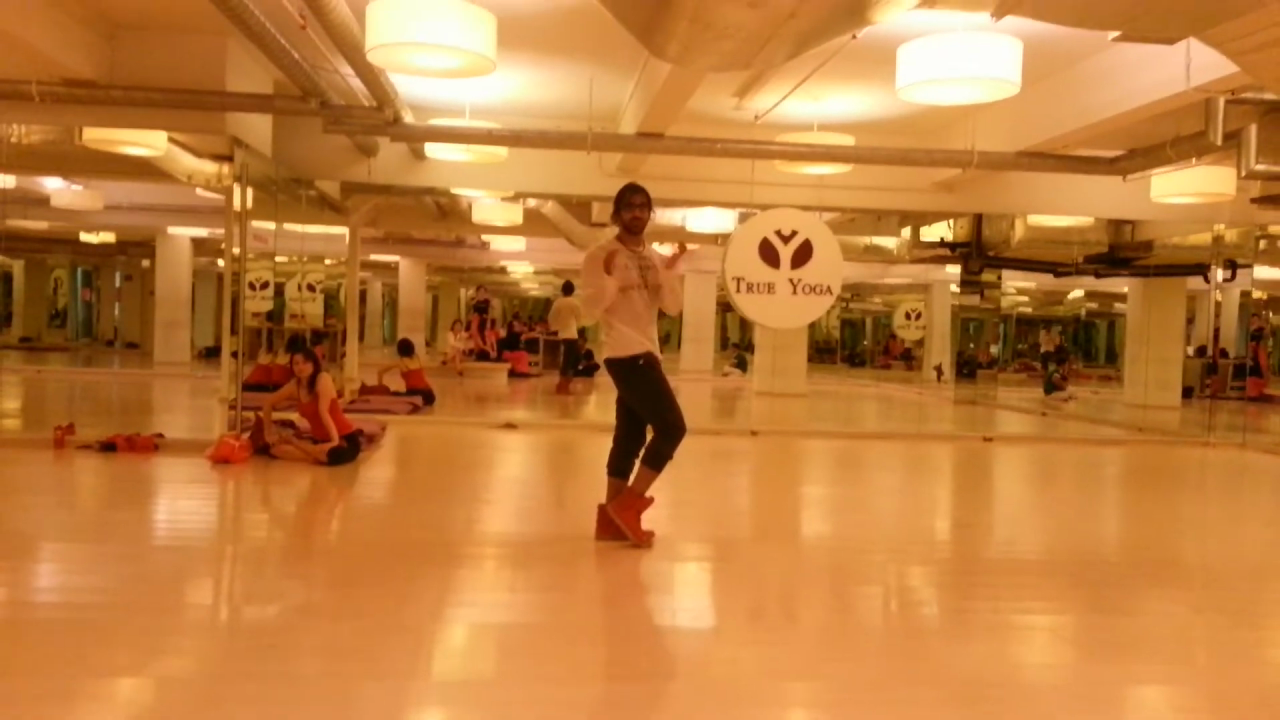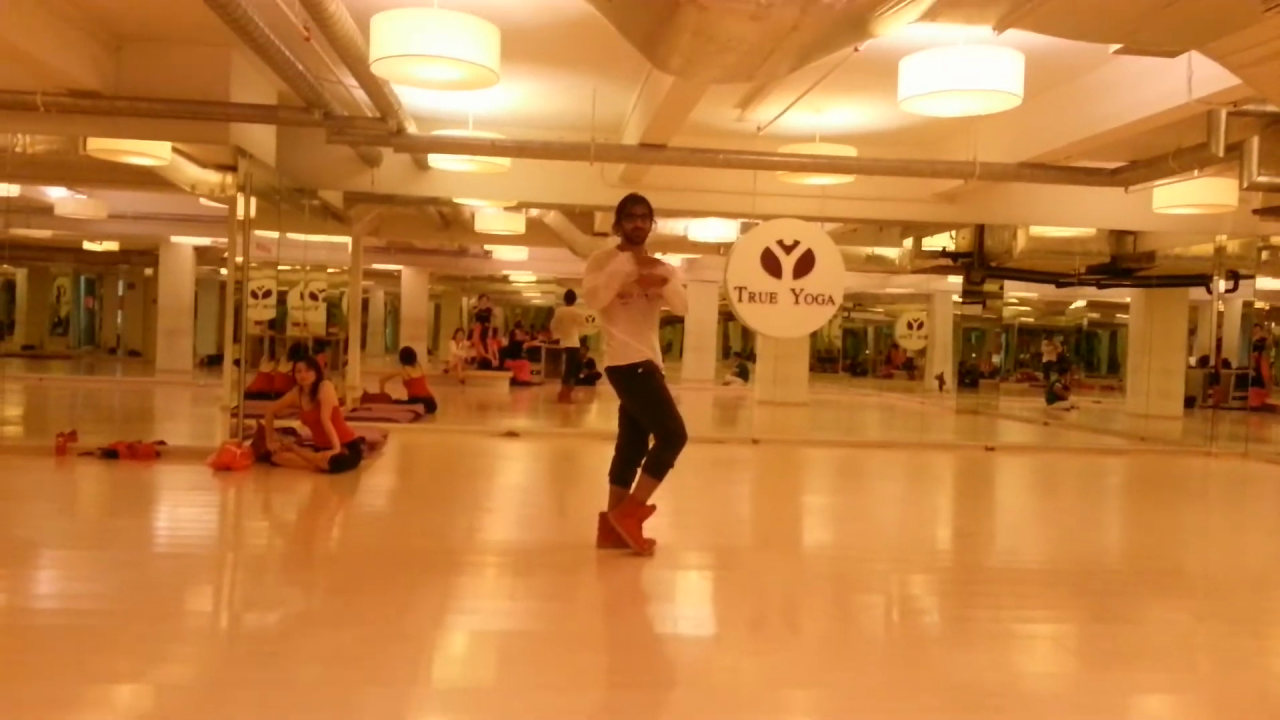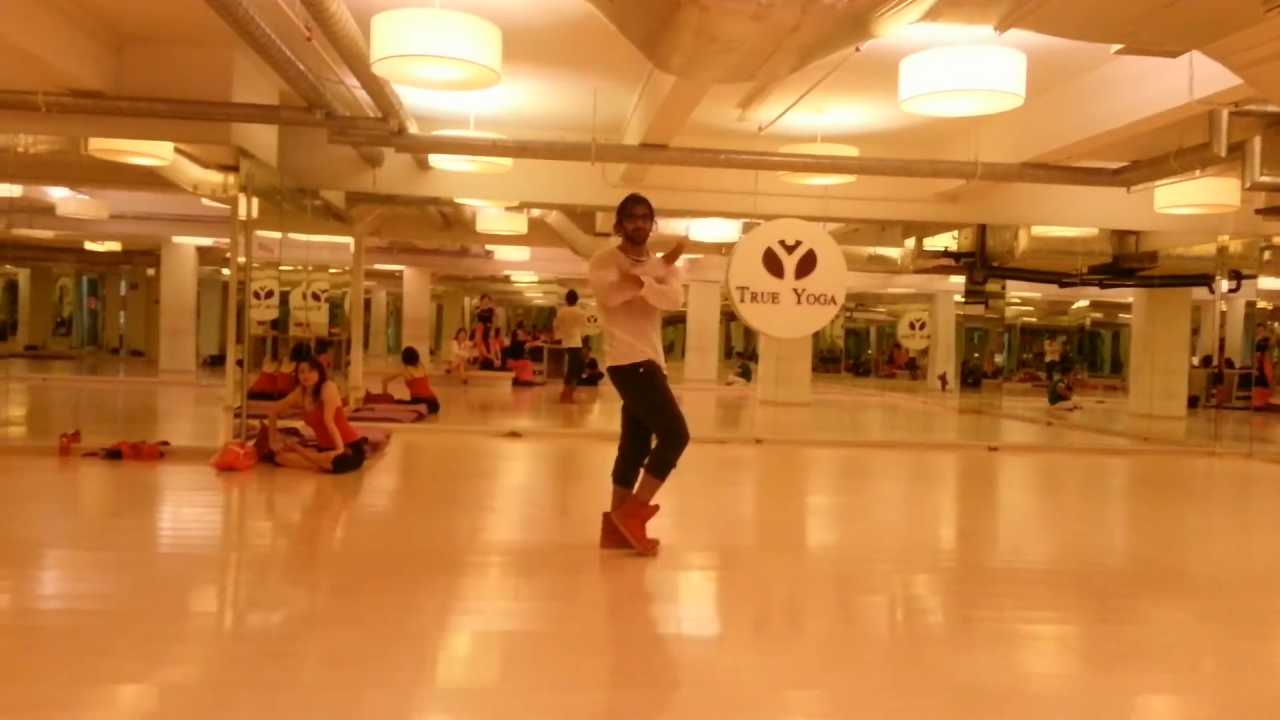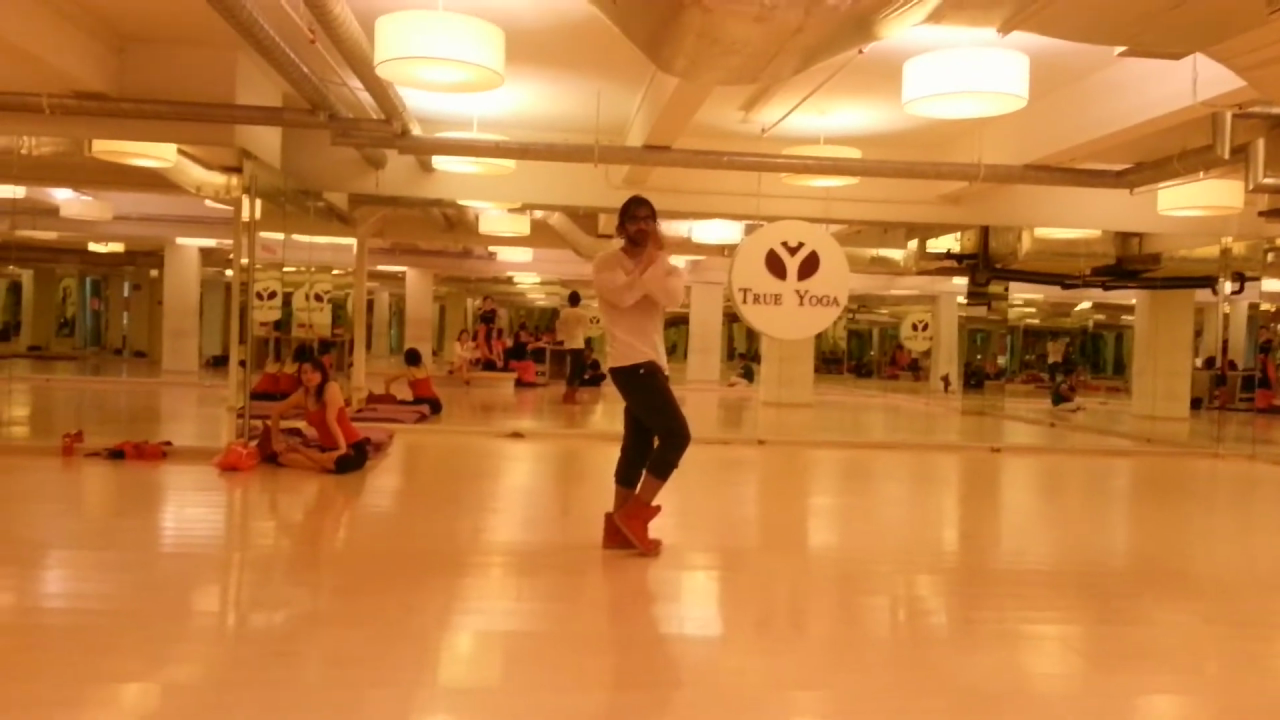
dt=0.1s
person 1, frame 1
left shoulder: (657, 258)
right shoulder: (601, 254)
left elbow: (674, 307)
right elbow: (590, 308)
left wrist: (673, 271)
right wrist: (611, 276)
left hip: (646, 355)
right hip: (626, 355)
left knee: (630, 437)
right knee: (672, 426)
left ankle: (611, 516)
right ankle: (629, 503)
person 1, frame 2
left shoulder: (661, 267)
right shoulder: (603, 262)
left elbow: (680, 306)
right elbow: (595, 297)
left wrist: (667, 283)
right wrist: (627, 264)
left hip: (648, 363)
right hip: (627, 363)
left knee: (633, 445)
right knee: (672, 434)
left ankle: (612, 525)
right ankle: (630, 511)
person 1, frame 3
left shoulder: (664, 268)
right shoulder: (604, 261)
left elbow: (673, 300)
right elbow: (613, 294)
left wrist: (642, 281)
right wrist: (660, 265)
left hip: (651, 363)
right hip: (628, 363)
left knee: (636, 445)
right knee: (675, 433)
left ankle: (616, 525)
right ankle: (633, 511)
person 1, frame 4
left shoulder: (667, 269)
right shoulder: (607, 262)
left elbow: (673, 298)
right elbow: (624, 294)
left wrist: (658, 259)
right wrist: (653, 262)
left hip: (653, 364)
right hip: (630, 364)
left knee: (638, 446)
right knee: (676, 434)
left ankle: (618, 525)
right ankle: (635, 512)
